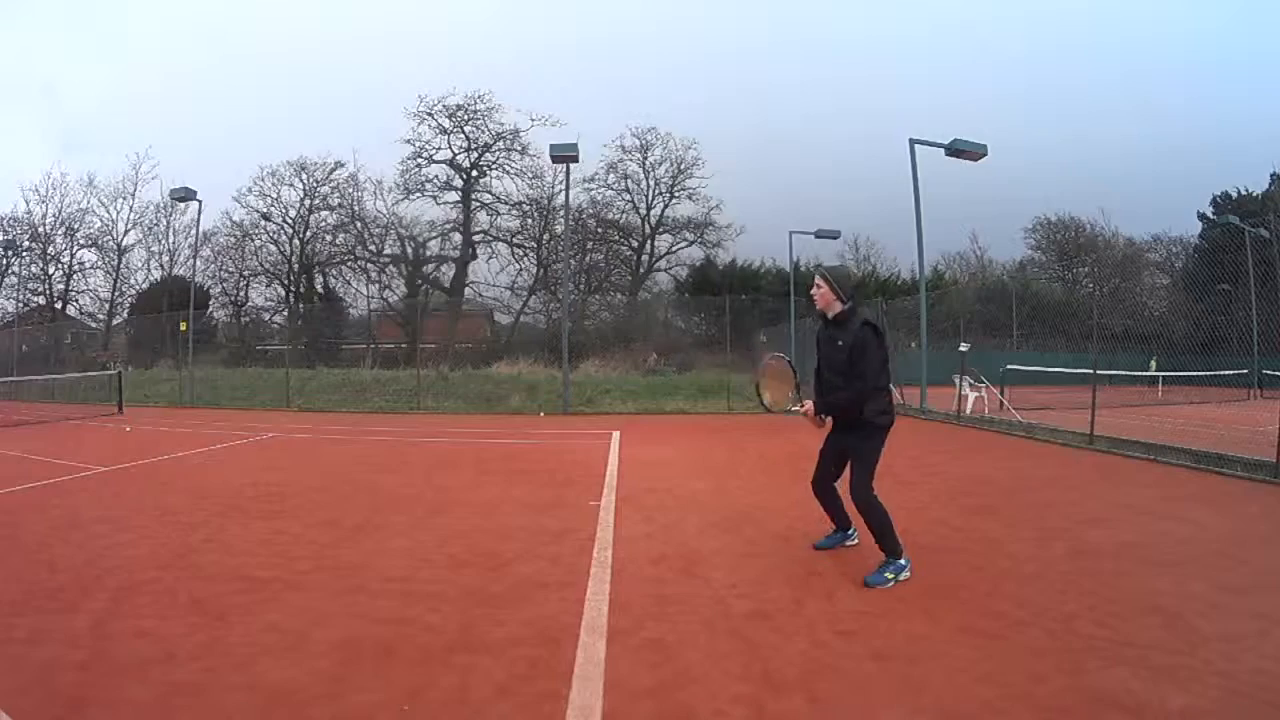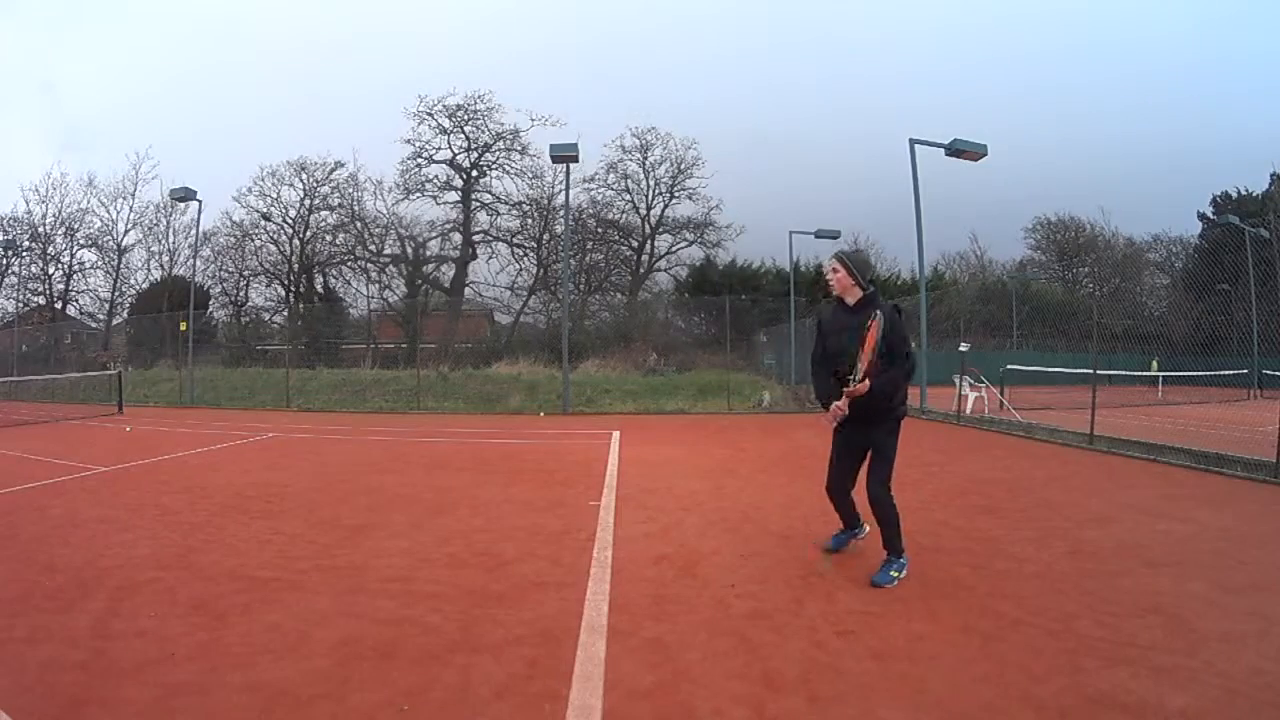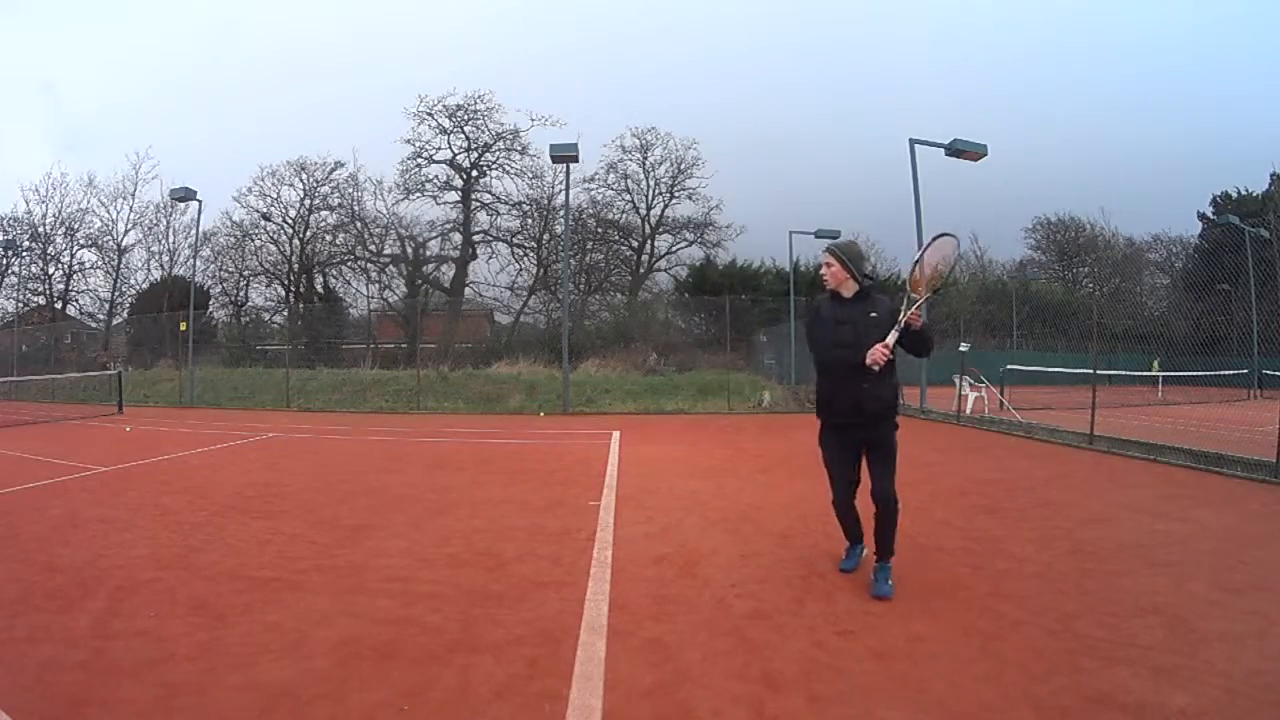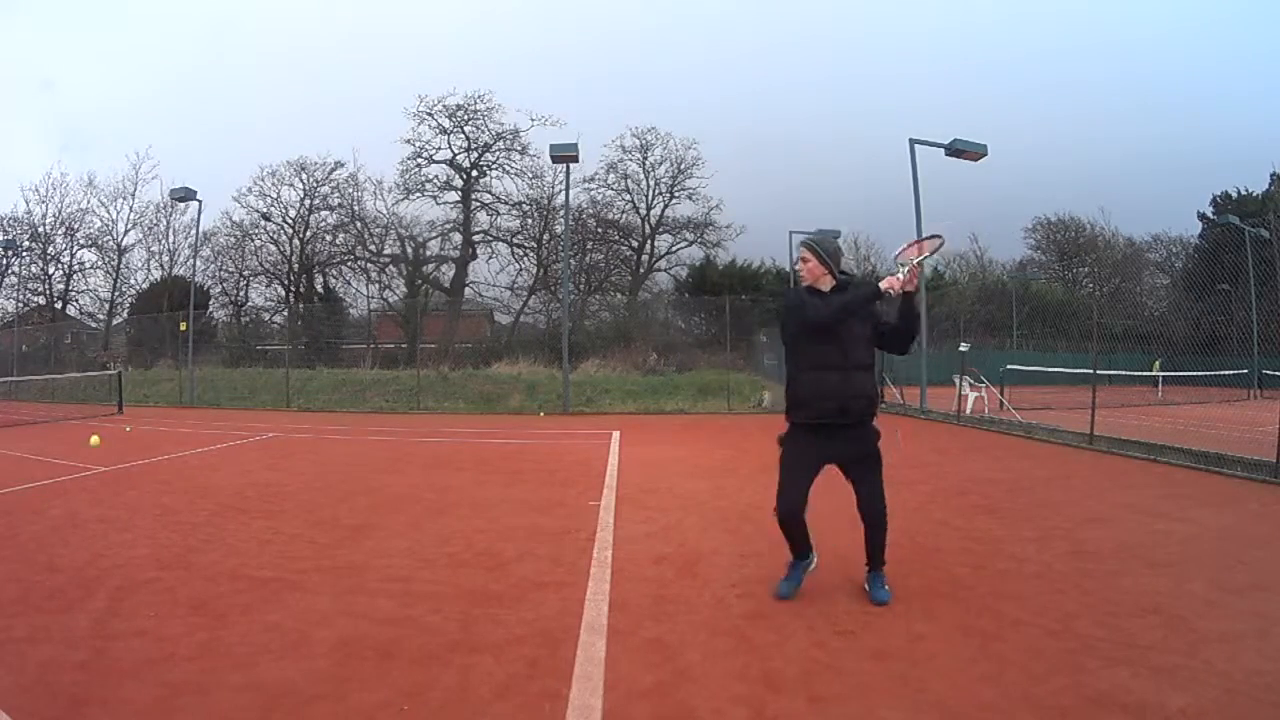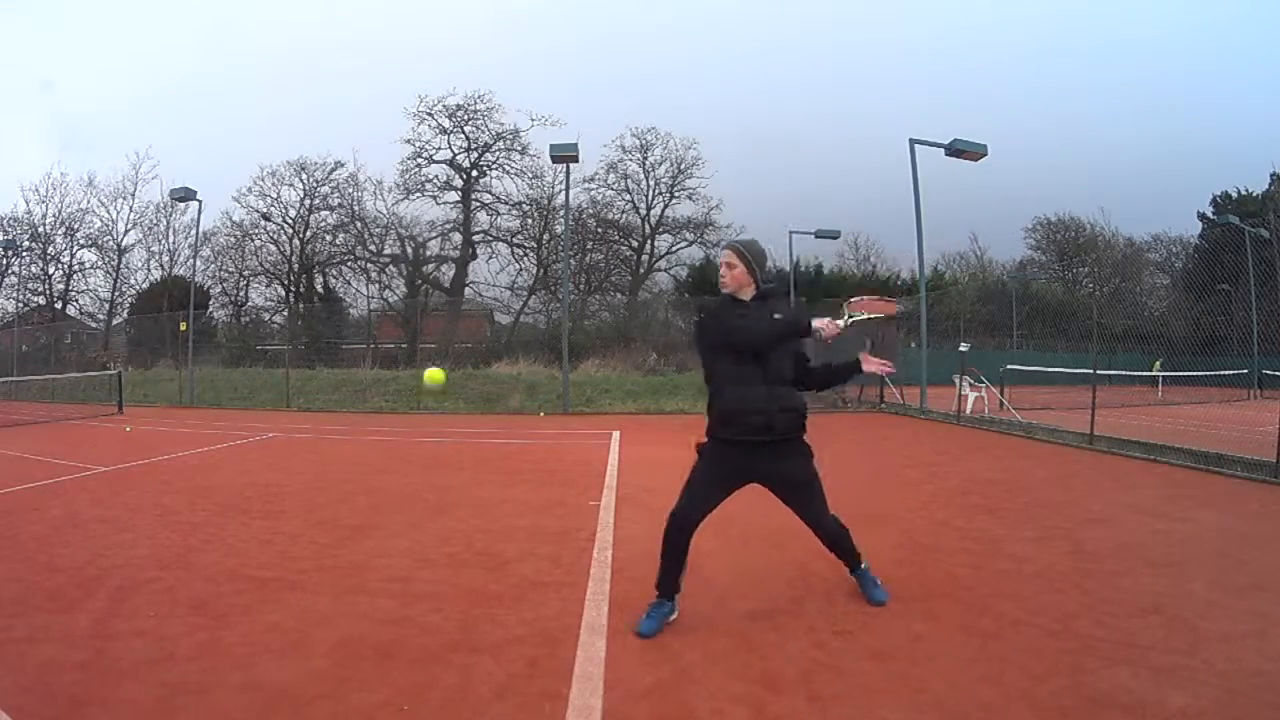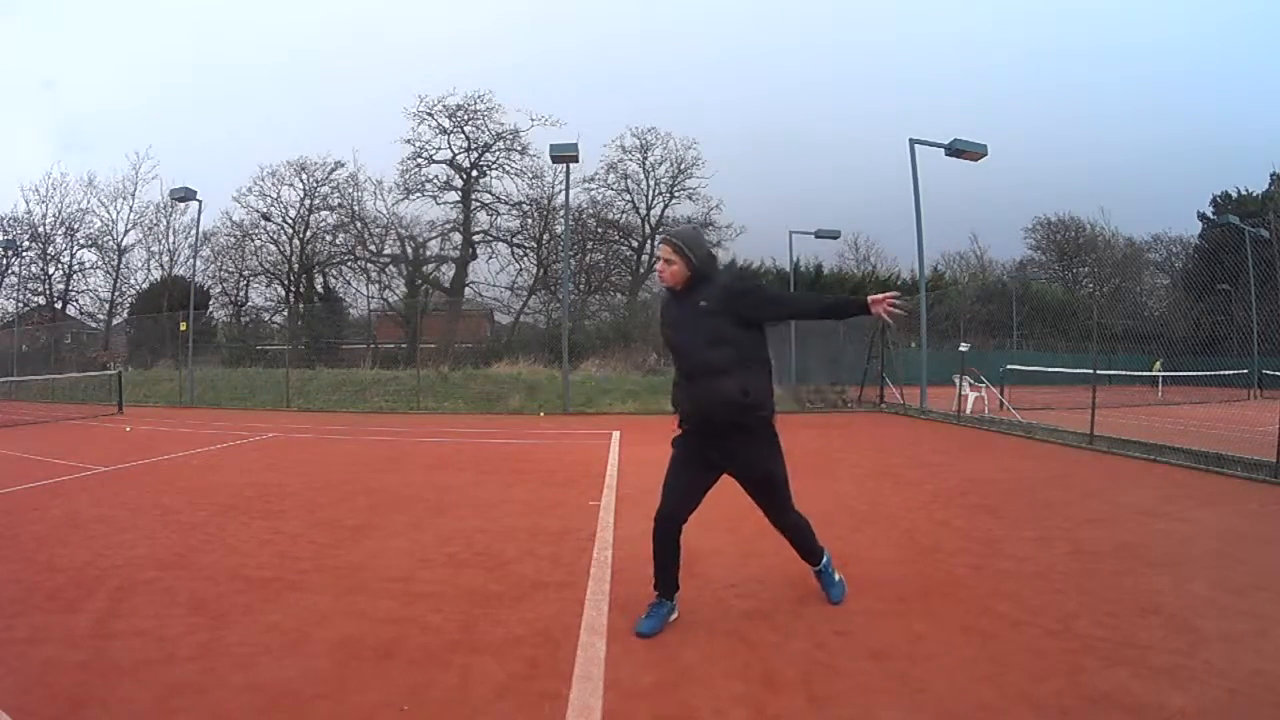
dt=0.3s
person 1, frame 1
left shoulder: (862, 330)
right shoulder: (826, 330)
left elbow: (867, 387)
left wrist: (820, 404)
right wrist: (820, 407)
left hip: (869, 424)
right hip: (844, 422)
left knee: (860, 490)
right knee: (821, 482)
left ankle: (897, 560)
right ankle: (845, 530)
person 1, frame 2
left shoulder: (886, 314)
right shoulder: (827, 317)
left elbow: (906, 366)
right elbow: (819, 368)
left wrist: (873, 384)
right wrist: (829, 401)
left hip: (883, 418)
right hip: (847, 418)
left knee: (877, 490)
right knee: (836, 485)
left ankle: (896, 558)
right ankle: (853, 526)
person 1, frame 3
left shoulder: (884, 307)
right shoulder: (820, 310)
left elbow: (924, 350)
right elbow: (823, 356)
left wrist: (916, 328)
right wrist: (861, 358)
left hip: (878, 420)
right hip: (836, 423)
left knee: (884, 494)
right knee: (842, 497)
left ankle: (883, 563)
right ankle: (855, 543)
person 1, frame 4
left shoulder: (863, 306)
right shoulder: (797, 304)
left elbow: (900, 344)
right elbow: (824, 315)
left wrist: (907, 297)
right wrist: (876, 291)
left hip: (856, 428)
right hip: (807, 427)
left knee: (873, 507)
right knee: (788, 508)
left ankle: (875, 573)
right ankle: (802, 557)
person 1, frame 5
left shoulder: (783, 312)
right shoulder: (714, 316)
left elbow: (804, 379)
right elbow: (748, 337)
left wrist: (855, 366)
right wrist: (807, 327)
left hip: (782, 443)
right hip: (730, 444)
left knee: (822, 521)
right knee: (680, 520)
left ankle: (859, 571)
right ankle: (666, 600)
person 1, frame 6
left shoulder: (729, 292)
right shoulder: (671, 308)
left elbow: (795, 305)
left wrist: (862, 305)
left hip: (748, 430)
right hip: (697, 433)
left knee: (781, 514)
right knee: (667, 518)
left ankle: (820, 563)
right ankle: (665, 601)
